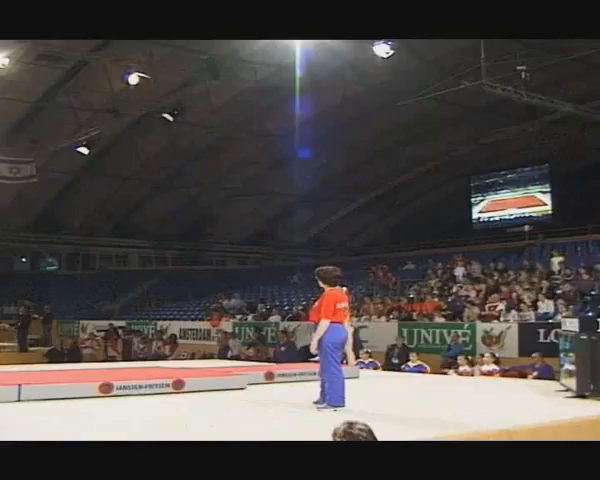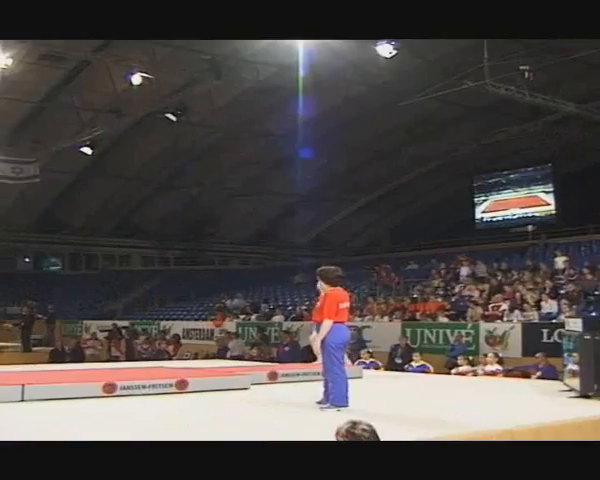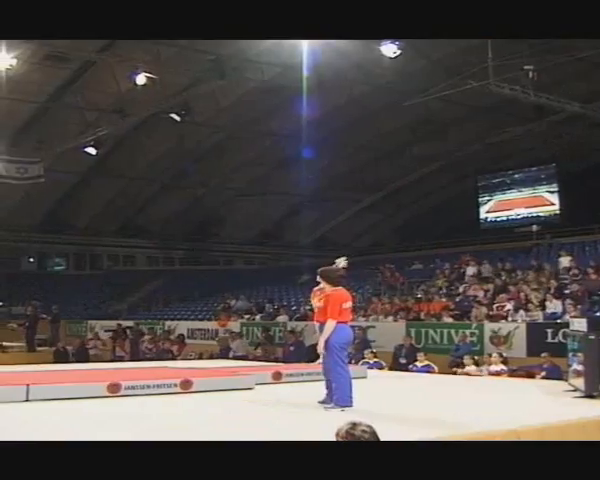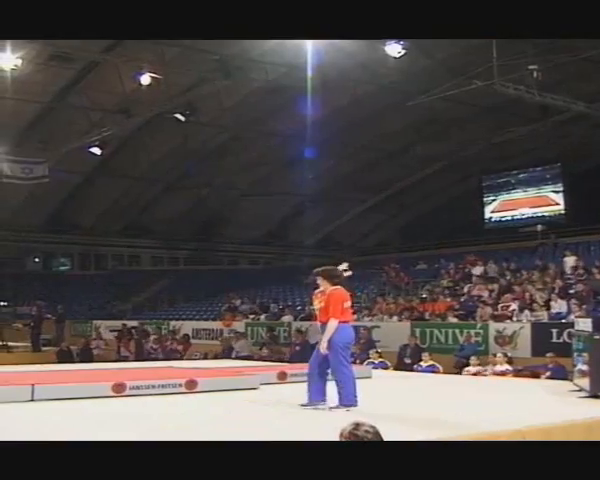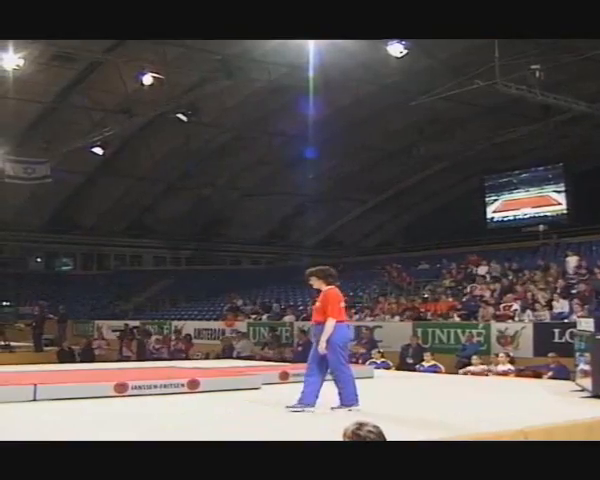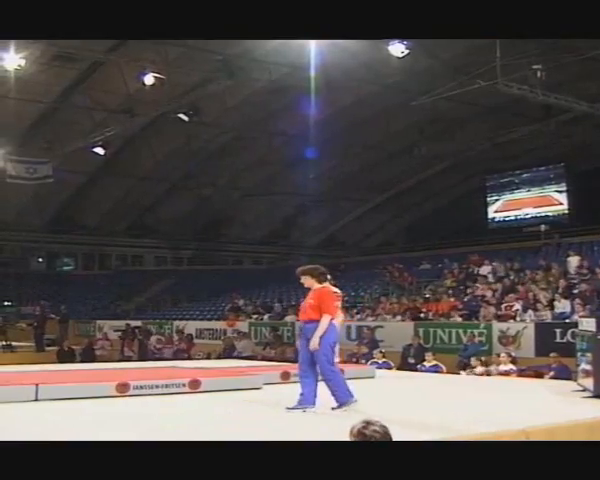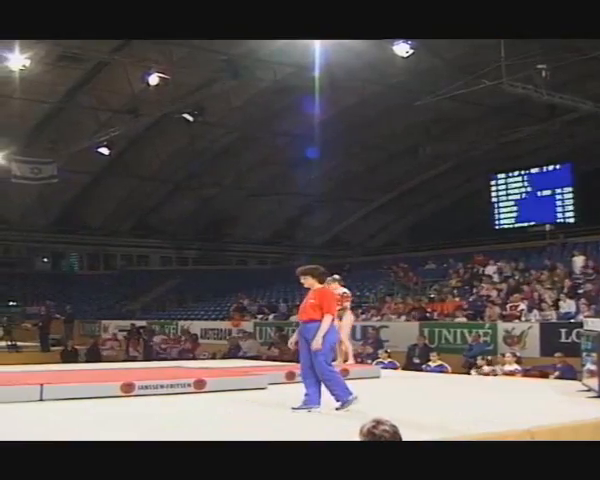
dt=0.3s
person 1, frame 1
left shoulder: (329, 295)
right shoulder: (341, 293)
left elbow: (325, 320)
left wrist: (315, 339)
left hip: (329, 333)
right hip: (339, 331)
left knee: (331, 368)
right knee: (328, 367)
left ankle: (335, 401)
right ankle: (326, 398)
person 1, frame 2
left shoulder: (331, 295)
right shoulder: (342, 293)
left elbow: (328, 320)
left wrist: (318, 339)
left hip: (332, 333)
right hip: (340, 331)
left knee: (334, 368)
right knee: (331, 368)
left ankle: (338, 401)
right ankle: (329, 398)
person 1, frame 3
left shoulder: (334, 295)
right shoulder: (343, 293)
left elbow: (332, 320)
left wrist: (322, 340)
left hip: (335, 334)
right hip: (342, 331)
left knee: (337, 368)
right knee: (331, 367)
left ankle: (342, 401)
right ankle: (332, 397)
person 1, frame 4
left shoulder: (335, 294)
right shoulder: (339, 292)
left elbow: (334, 320)
left wrist: (324, 340)
left hip: (338, 333)
right hip: (337, 333)
left knee: (341, 368)
right knee: (316, 365)
left ankle: (348, 401)
right ankle: (317, 398)
person 1, frame 5
left shoulder: (332, 294)
right shoulder: (326, 293)
left elbow: (332, 319)
left wrist: (323, 340)
left hip: (334, 334)
right hip: (324, 334)
left knee: (339, 368)
right knee: (314, 369)
left ankle: (350, 401)
right ankle: (307, 401)
person 1, frame 6
left shoulder: (325, 292)
right shoulder: (312, 293)
left elbow: (327, 316)
left wrist: (316, 336)
right wrist: (301, 337)
left hip: (322, 332)
right hip: (307, 332)
left knee: (326, 368)
right knee: (305, 368)
left ankle: (345, 398)
right ankle: (307, 401)
person 1, frame 7
left shoulder: (326, 292)
right shoulder: (310, 293)
left elbow: (328, 316)
left wrist: (319, 336)
right wrist: (296, 335)
left hip: (321, 332)
right hip: (306, 333)
left knee: (323, 368)
right knee: (307, 369)
left ankle: (346, 396)
right ankle: (311, 401)
